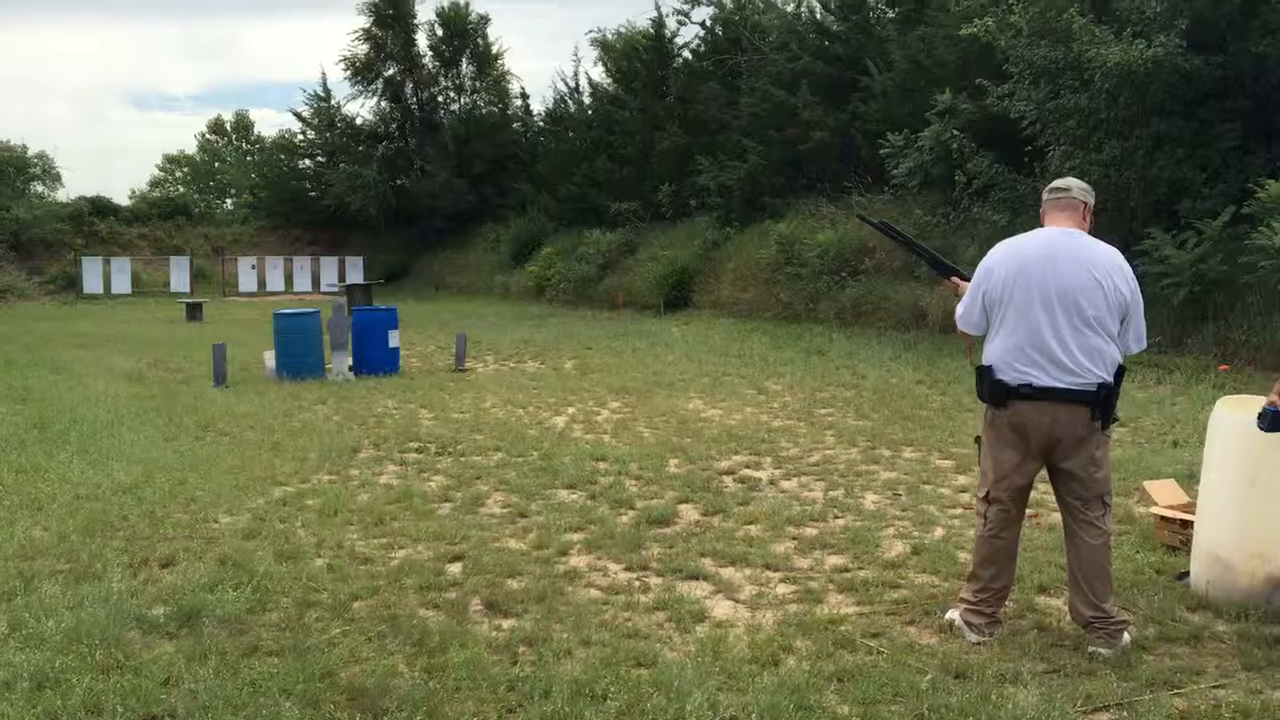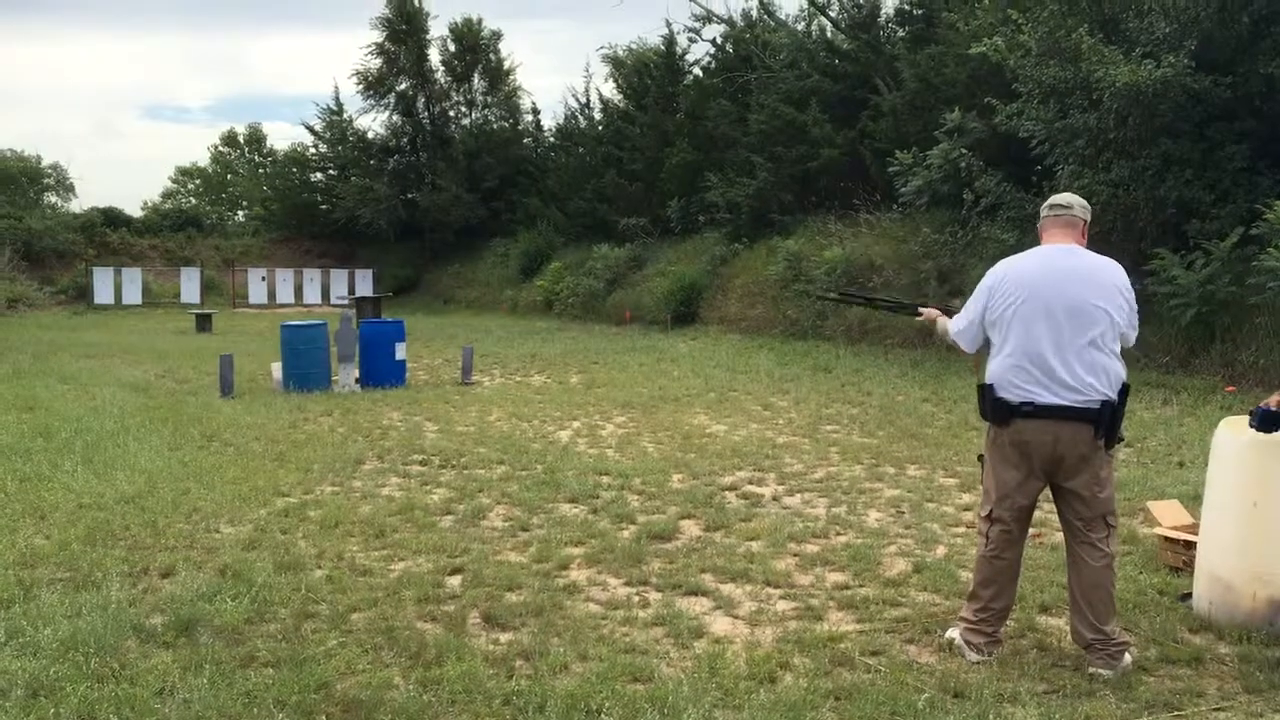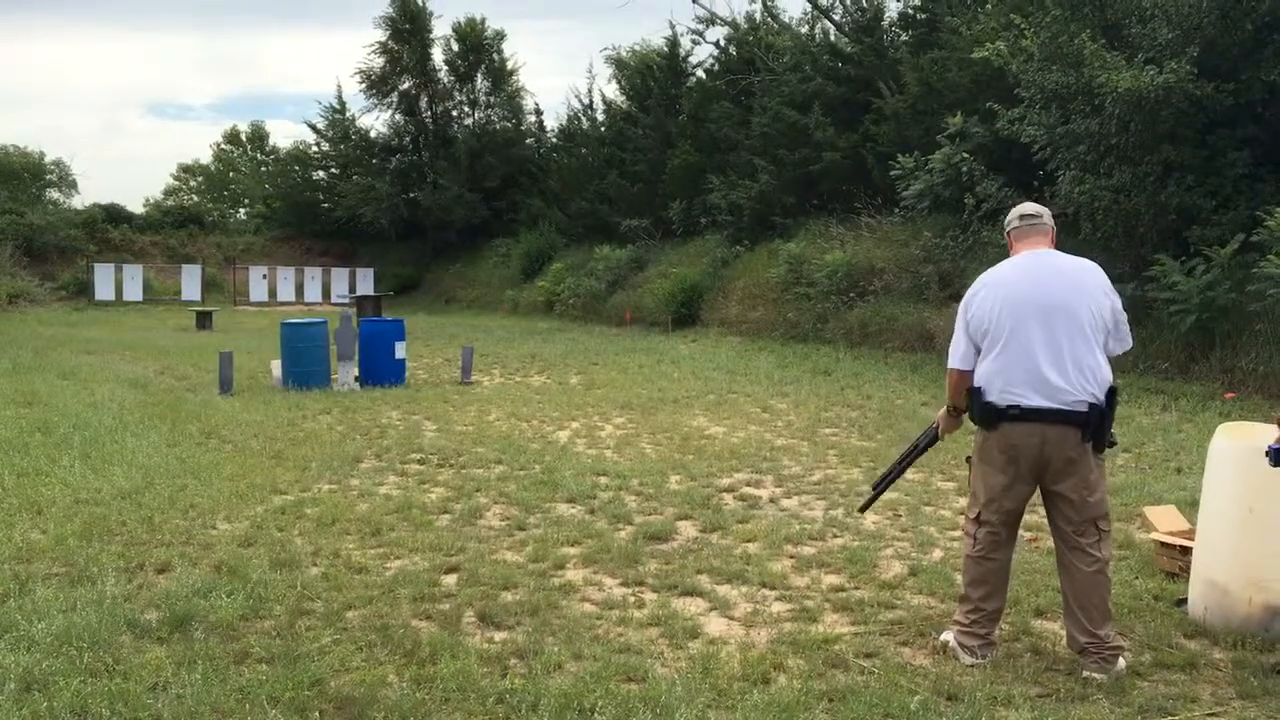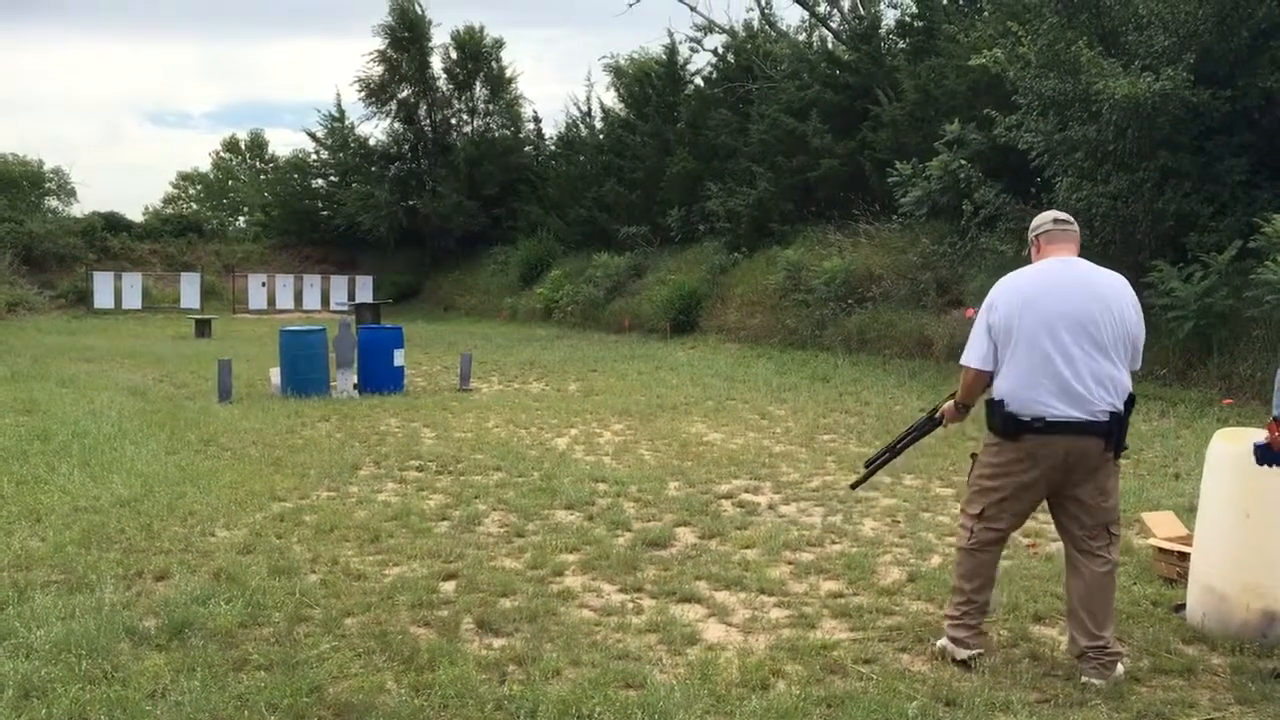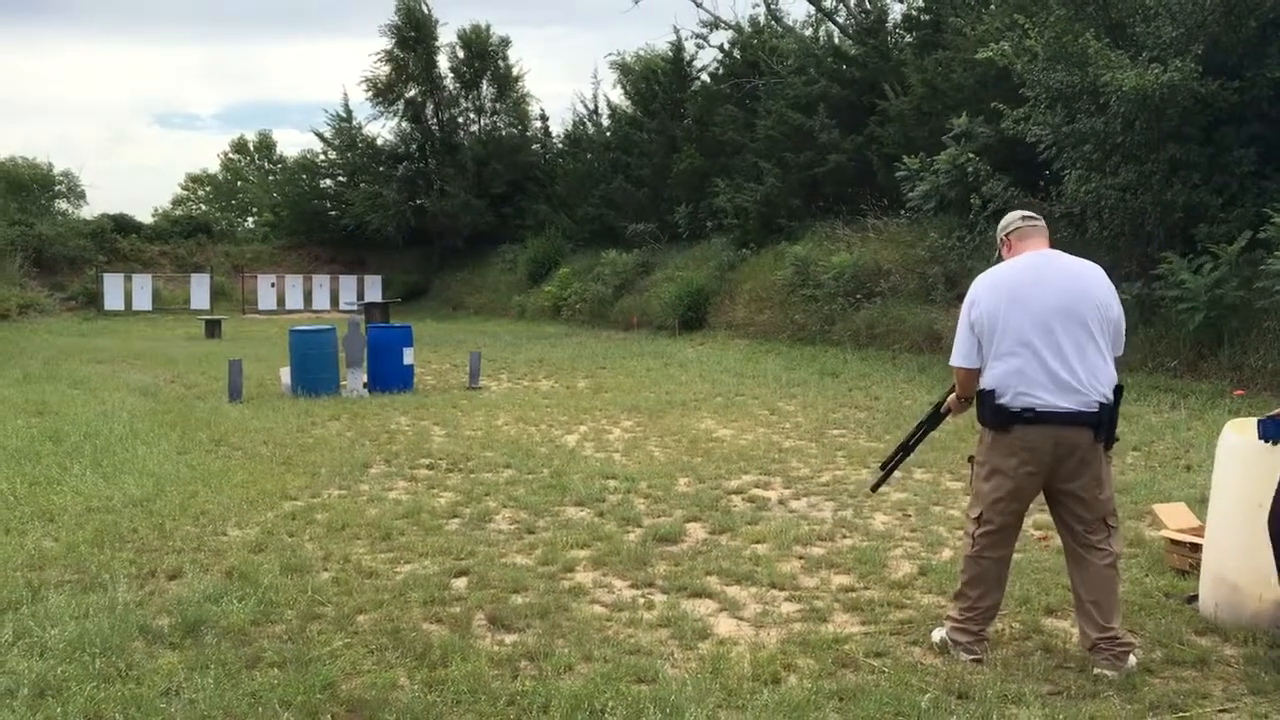
dt=0.5s
person 1, frame 1
left shoulder: (1004, 254)
right shoulder: (1112, 262)
left elbow: (968, 325)
right elbow: (1131, 343)
left wrist: (967, 294)
left hip: (1012, 407)
right hip: (1083, 411)
left knee: (997, 512)
right knee: (1089, 519)
left ankle: (979, 615)
right ankle: (1103, 627)
person 1, frame 2
left shoulder: (1006, 273)
right shoulder: (1111, 274)
left elbow: (965, 339)
right elbow: (1128, 337)
left wrist: (939, 320)
left hip: (1017, 425)
right hip: (1087, 428)
left knee: (1000, 532)
right knee: (1092, 538)
left ankle: (979, 635)
right ankle: (1104, 648)
person 1, frame 3
left shoulder: (986, 285)
right shoulder: (1091, 275)
left elbow: (961, 368)
right elbow: (1117, 345)
left wrist: (952, 411)
left hip: (1005, 429)
right hip: (1076, 430)
left knee: (988, 534)
right knee: (1085, 542)
left ankle: (973, 638)
right ankle: (1098, 652)
person 1, frame 4
left shoulder: (1010, 287)
right shoulder: (1117, 287)
left elbow: (976, 368)
right elbow: (1131, 362)
left wrist: (959, 406)
left hip: (1021, 436)
right hip: (1093, 438)
left knee: (981, 530)
right knee: (1094, 548)
left ankle: (963, 634)
right ankle: (1097, 657)
person 1, frame 5
left shoulder: (988, 284)
right shoulder: (1094, 277)
left elbow: (966, 367)
right elbow: (1114, 349)
left wrist: (961, 399)
left hip: (1013, 430)
right hip: (1084, 430)
left knee: (989, 534)
right knee: (1093, 539)
left ankle: (966, 634)
right ankle: (1109, 648)
